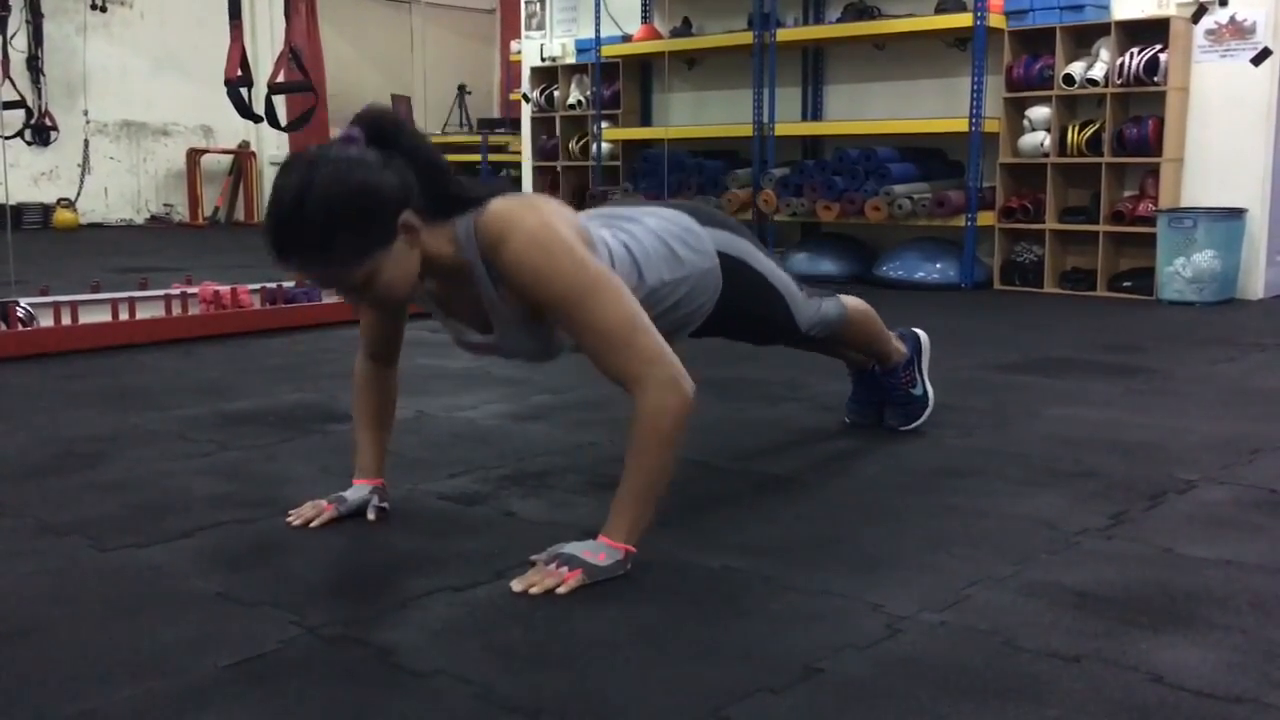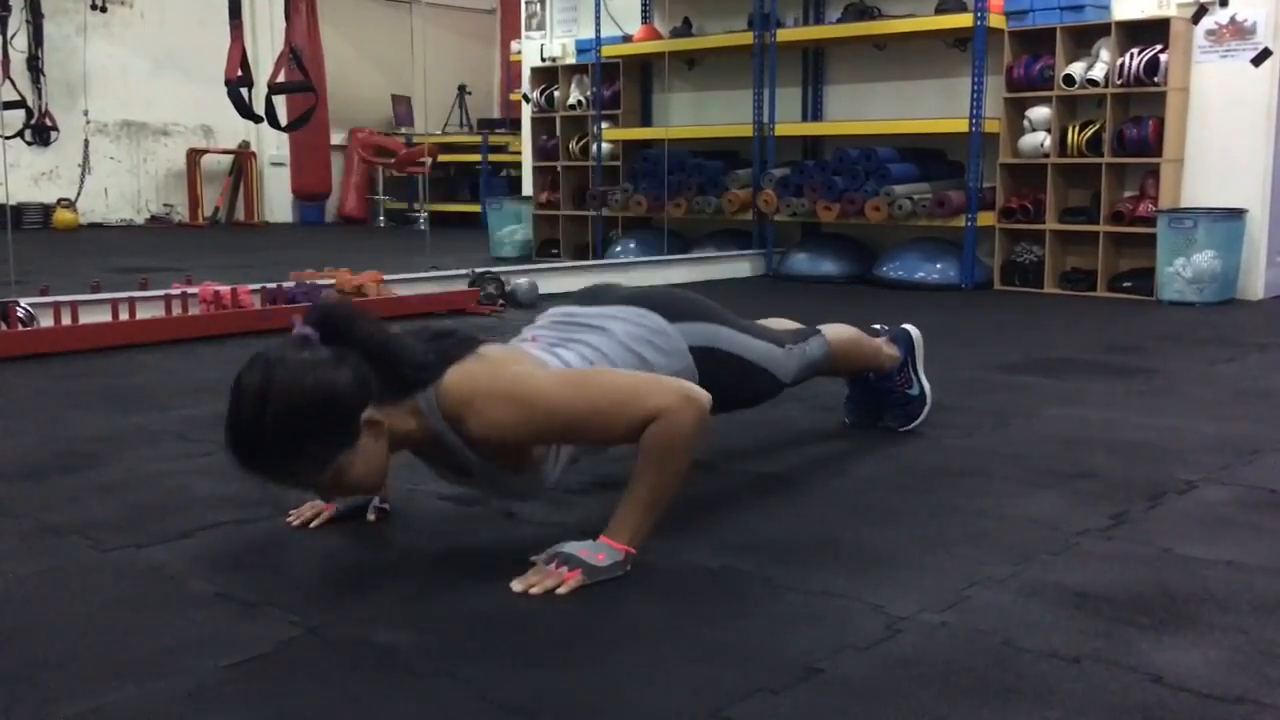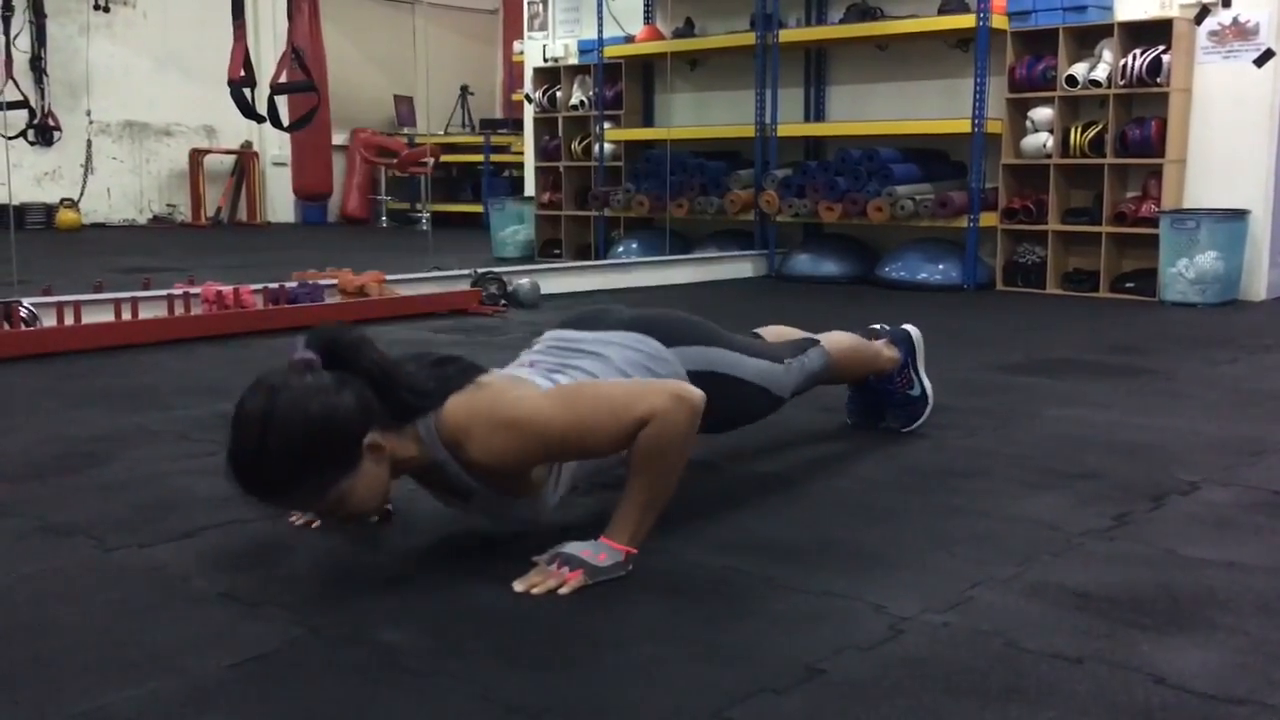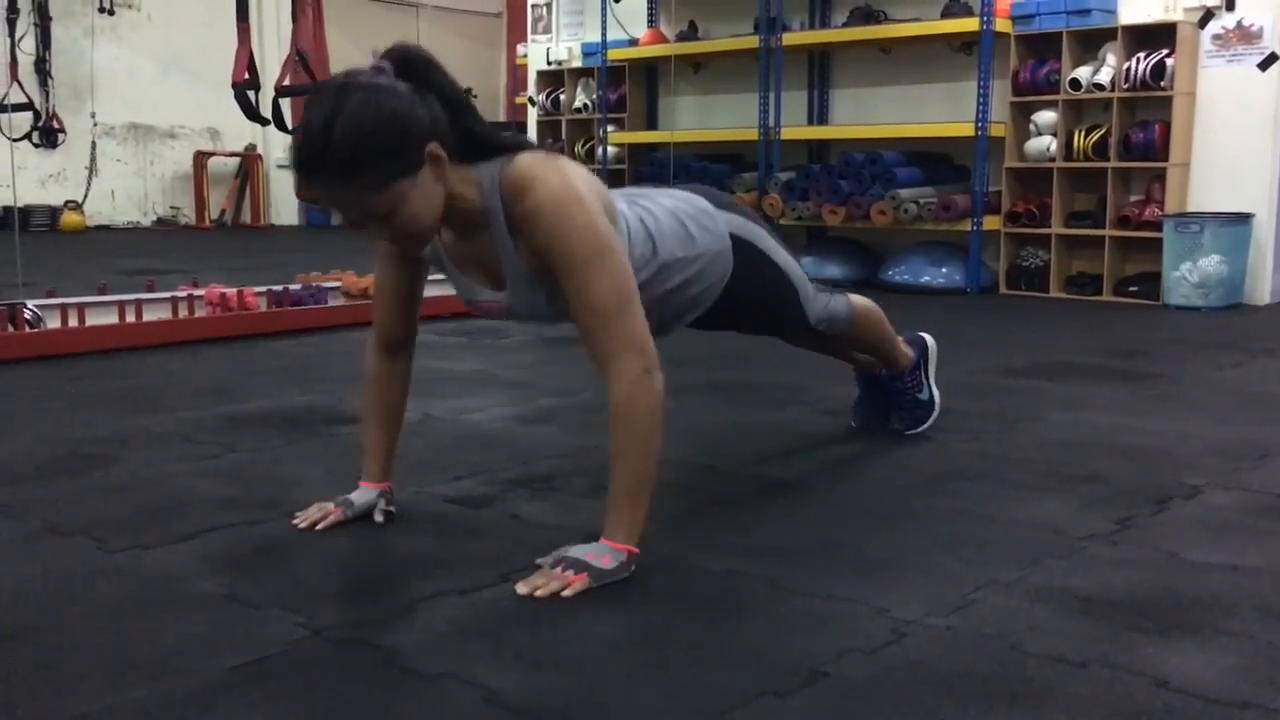
dt=0.3s
person 1, frame 1
left shoulder: (524, 241)
right shoulder: (393, 245)
left elbow: (665, 389)
right elbow: (376, 359)
left wrist: (613, 545)
right wrist: (368, 481)
left hip: (699, 261)
right hip: (625, 247)
left knee: (809, 323)
right knee: (795, 334)
left ankle: (901, 356)
right ankle: (869, 375)
person 1, frame 2
left shoulder: (483, 407)
right shoulder: (375, 378)
left elbow: (688, 404)
left wrist: (616, 544)
right wrist: (364, 486)
left hip: (669, 346)
right hip: (584, 328)
left knee: (788, 359)
right knee: (768, 346)
left ankle: (890, 352)
right ankle: (881, 345)
person 1, frame 3
left shoulder: (481, 433)
right shoulder: (370, 396)
left elbow: (680, 404)
left wrist: (617, 545)
right wrist: (360, 499)
left hip: (666, 364)
right hip: (583, 348)
left knee: (788, 373)
right knee: (762, 349)
left ankle: (890, 352)
right ankle: (874, 348)
person 1, frame 4
left shoulder: (547, 199)
right shoulder: (410, 202)
left elbow: (636, 373)
right elbow: (389, 347)
left wrist: (618, 545)
right wrist: (373, 484)
left hip: (713, 250)
right hip: (653, 263)
left knee: (815, 320)
right knee: (795, 333)
left ankle: (906, 360)
right ankle: (871, 374)
